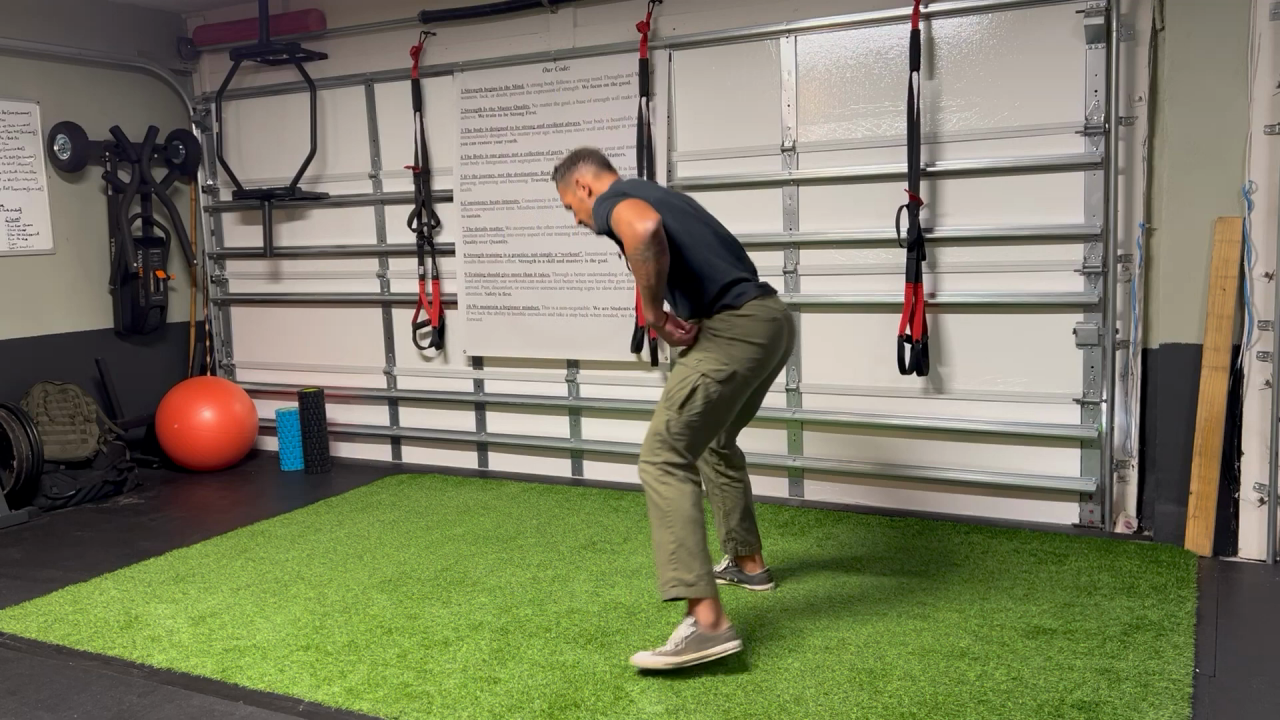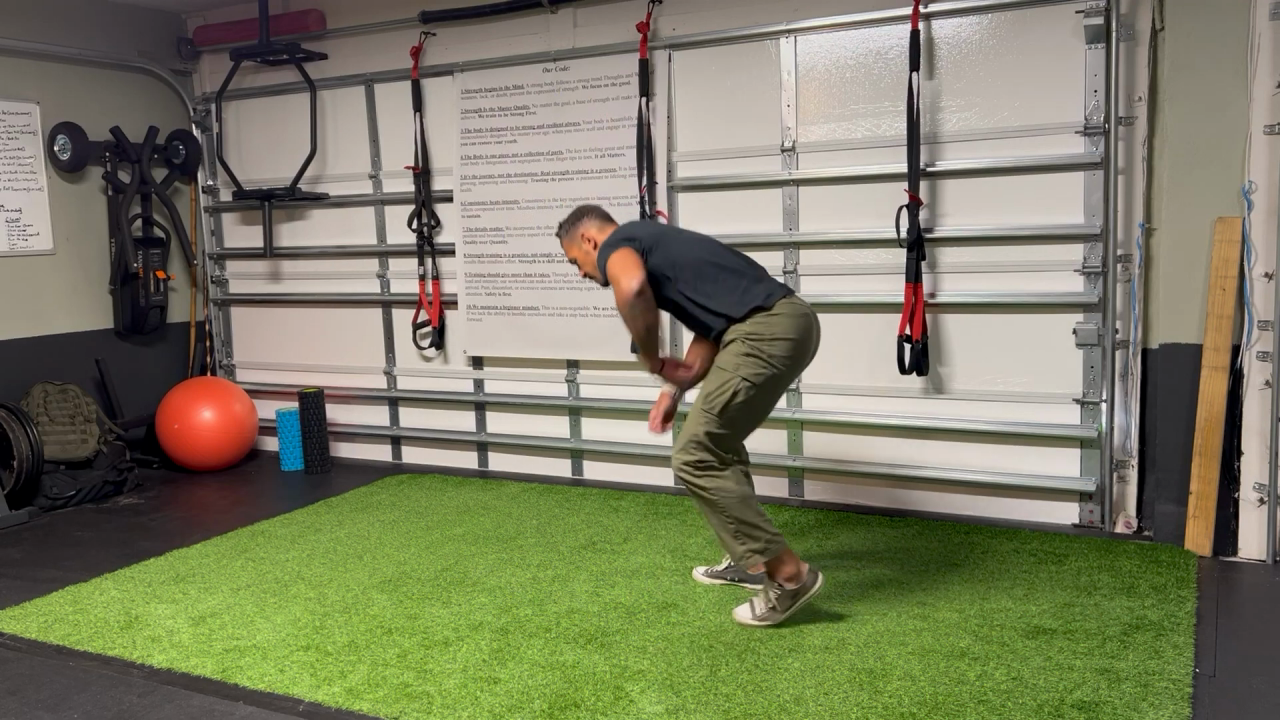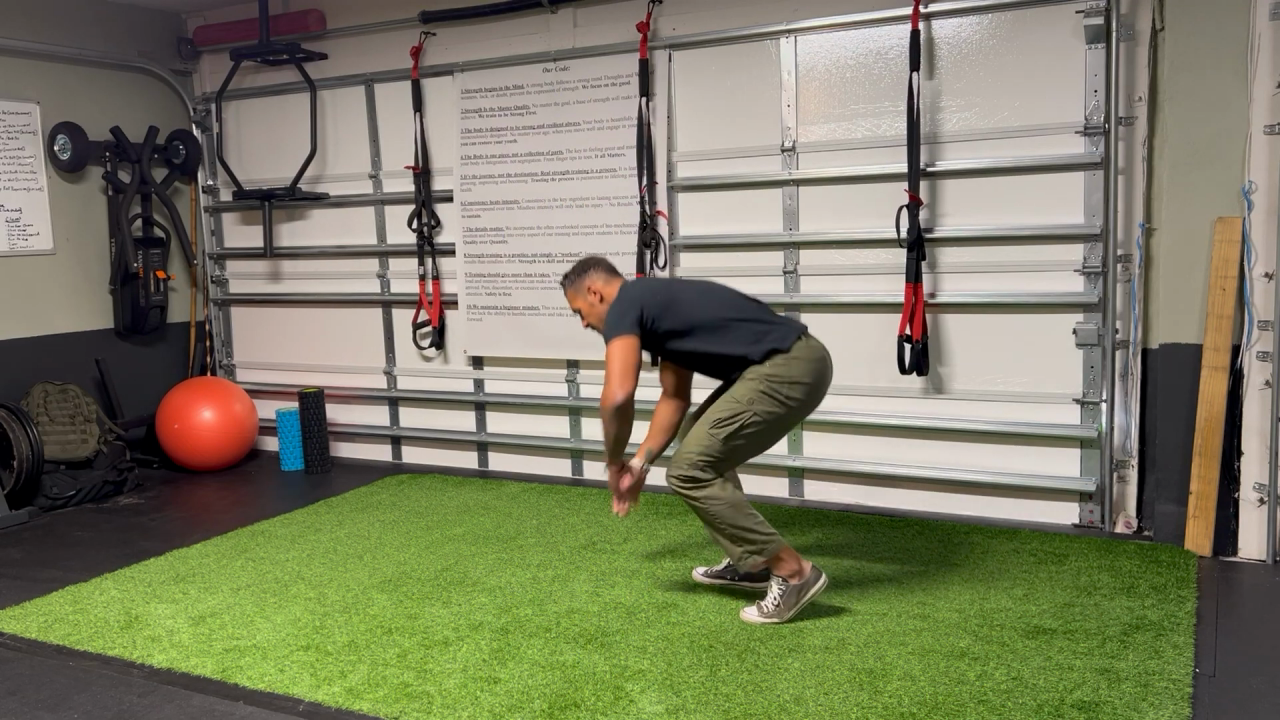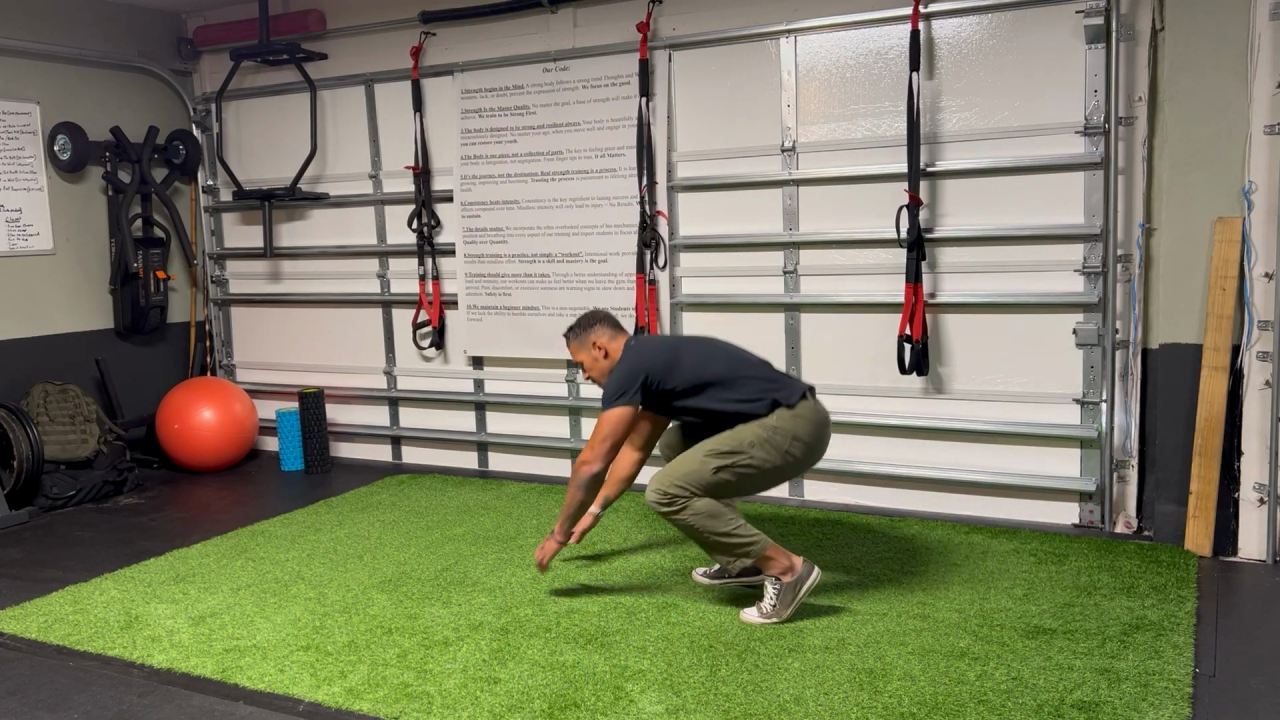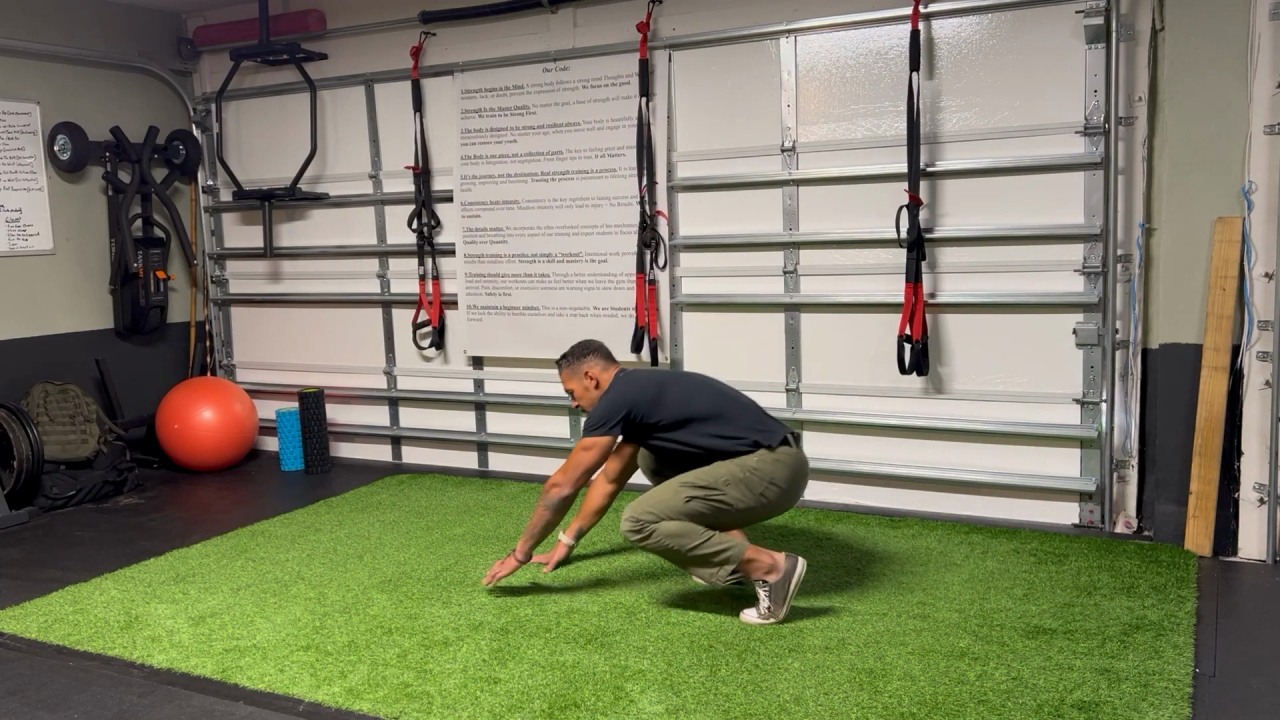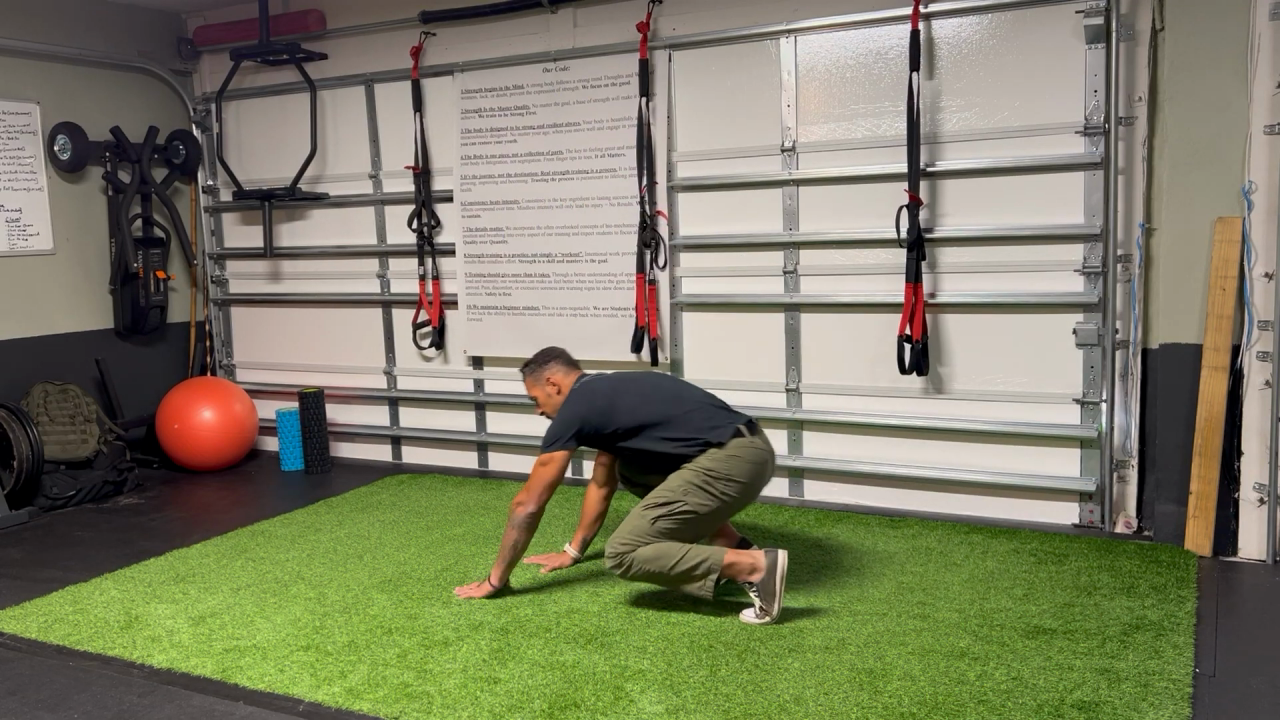
dt=0.2s
person 1, frame 1
left shoulder: (617, 198)
right shoulder: (649, 196)
left elbow: (646, 231)
left wrist: (653, 314)
right wrist: (679, 327)
left hip: (737, 330)
right hip: (771, 322)
left knee: (663, 460)
right knee: (712, 440)
left ankle: (707, 621)
right ankle: (749, 563)
person 1, frame 2
left shoulder: (618, 244)
right shoulder: (648, 243)
left elbow: (632, 287)
right elbow: (706, 331)
left wrist: (656, 362)
right wrist: (675, 390)
left hip: (768, 330)
right hip: (788, 321)
left knee: (695, 458)
right knee: (713, 440)
left ankle: (791, 575)
right ankle: (750, 560)
person 1, frame 3
left shoulder: (624, 307)
right shoulder: (652, 304)
left elbow: (618, 396)
right elbow: (674, 398)
left wrist: (617, 467)
right wrist: (638, 465)
left hip: (789, 369)
right hip: (793, 362)
left knee: (688, 472)
right knee: (698, 442)
left ankle: (793, 571)
right ankle: (748, 562)
person 1, frame 4
left shoulder: (629, 367)
right shoulder: (653, 361)
left elbow: (593, 462)
right elbow: (635, 449)
left wrist: (561, 532)
right wrist: (593, 512)
left hip: (792, 425)
right hip: (786, 418)
left knee: (667, 492)
right knee: (675, 444)
left ankle: (785, 569)
right ankle: (745, 559)
person 1, frame 5
left shoulder: (619, 398)
right shoulder: (639, 392)
left elbow: (564, 485)
right elbow: (609, 477)
left wrist: (521, 553)
right wrist: (566, 541)
left hip: (771, 468)
right hip: (768, 458)
left knee: (639, 522)
right knee: (653, 461)
left ankle: (771, 566)
right ankle: (736, 548)
person 1, frame 6
left shoulder: (577, 410)
right shoulder: (604, 394)
left elbow: (530, 504)
right elbow: (602, 484)
left wrist: (497, 579)
right wrist: (573, 551)
left hip: (732, 459)
right hip: (747, 448)
left knee: (624, 556)
right knee: (630, 468)
left ankle: (752, 565)
right ankle: (730, 543)
